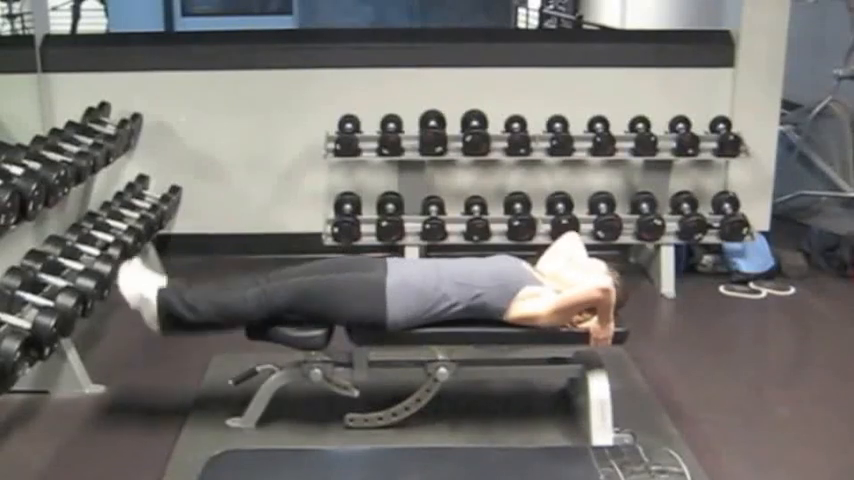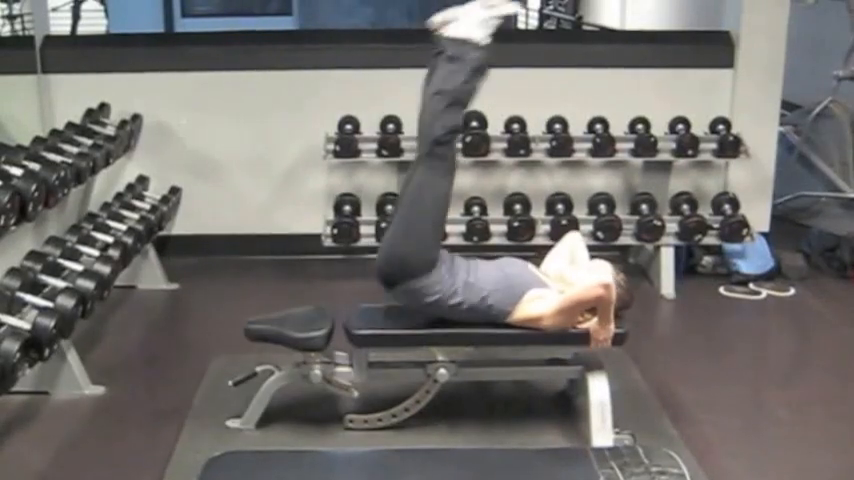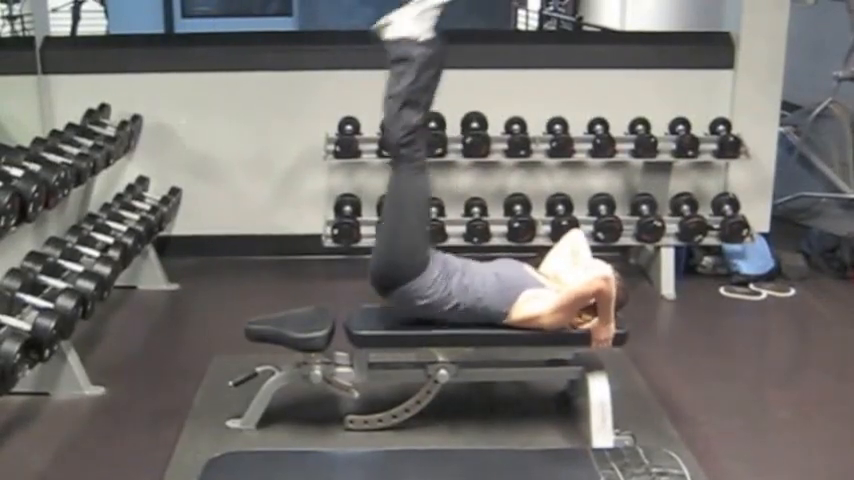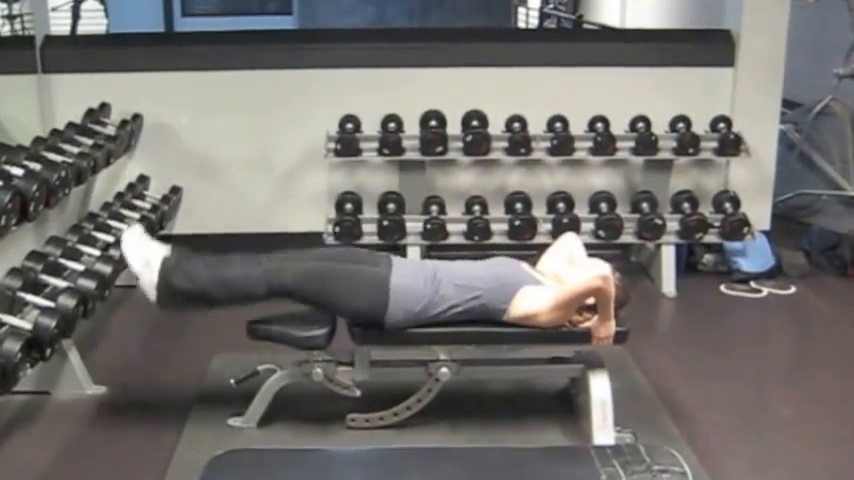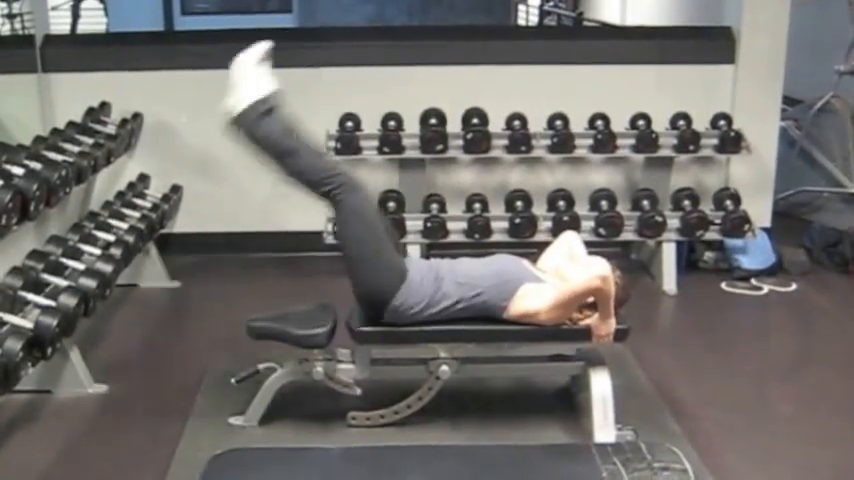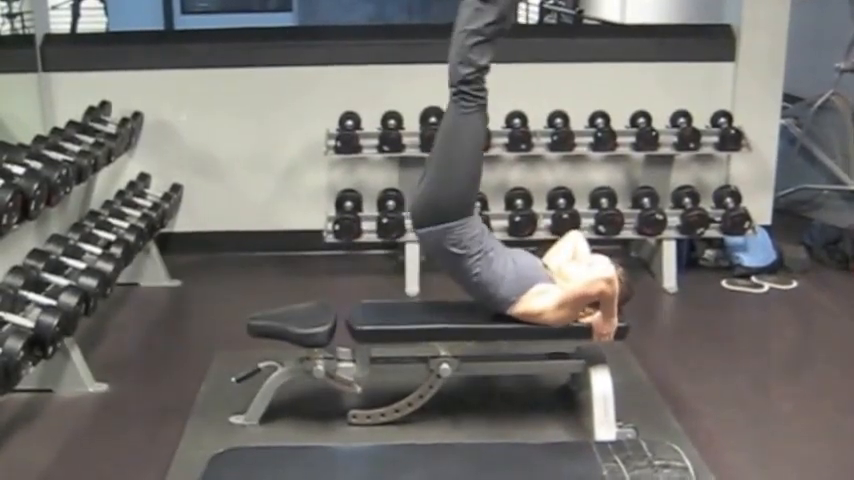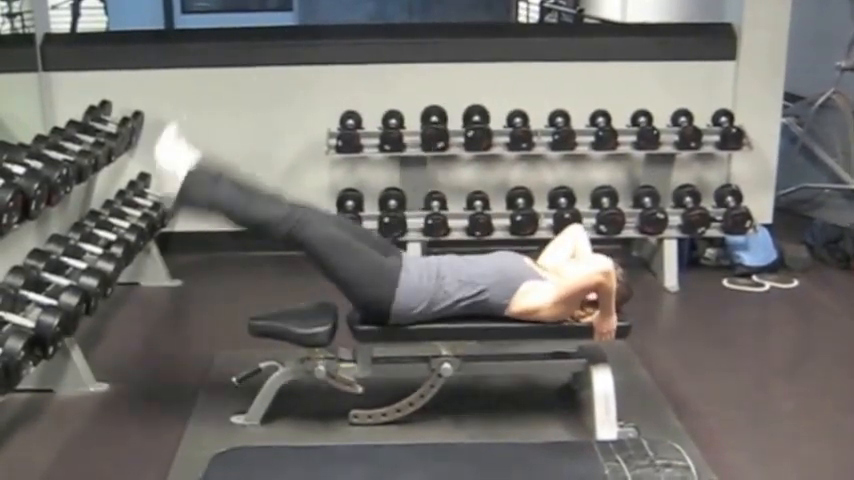
dt=0.7s
person 1, frame 1
left shoulder: (546, 306)
right shoulder: (538, 276)
left elbow: (601, 286)
right elbow: (569, 236)
left wrist: (603, 325)
right wrist: (594, 272)
left hip: (395, 302)
right hip: (398, 272)
left knee: (282, 295)
right knee: (284, 279)
left ankle: (169, 308)
right ankle: (172, 299)
person 1, frame 2
left shoulder: (551, 312)
right shoulder: (550, 285)
left elbow: (601, 285)
right elbow: (573, 237)
left hip: (414, 272)
right hip: (423, 272)
left knee: (437, 154)
person 1, frame 3
left shoulder: (548, 311)
right shoulder: (546, 285)
left elbow: (599, 280)
right elbow: (575, 236)
left wrist: (604, 324)
left hip: (408, 278)
right hip: (424, 275)
left knee: (408, 156)
left ankle: (410, 40)
person 1, frame 4
left shoulder: (546, 310)
right shoulder: (543, 281)
left elbow: (598, 277)
right elbow: (569, 240)
left wrist: (605, 324)
right wrist: (583, 260)
left hip: (398, 300)
right hip: (403, 274)
left knee: (284, 275)
right knee: (296, 260)
left ankle: (168, 279)
right ankle: (172, 272)
person 1, frame 5
left shoulder: (545, 304)
right shoulder: (542, 279)
left elbow: (598, 275)
right elbow: (569, 235)
left wrist: (606, 318)
left hip: (402, 297)
right hip: (422, 278)
left knee: (343, 189)
right knee: (349, 196)
left ankle: (254, 107)
right ankle: (256, 108)
person 1, frame 6
left shoulder: (552, 307)
right shoulder: (550, 280)
left elbow: (605, 279)
right elbow: (574, 236)
left wrist: (607, 318)
left hip: (445, 224)
right hip: (449, 227)
person 1, frame 7
left shoulder: (547, 301)
right shoulder: (550, 274)
left elbow: (596, 271)
right elbow: (574, 230)
left wrist: (607, 313)
left hip: (398, 292)
right hip: (409, 271)
left knee: (298, 223)
right knee: (320, 225)
left ankle: (189, 180)
right ankle: (192, 177)
